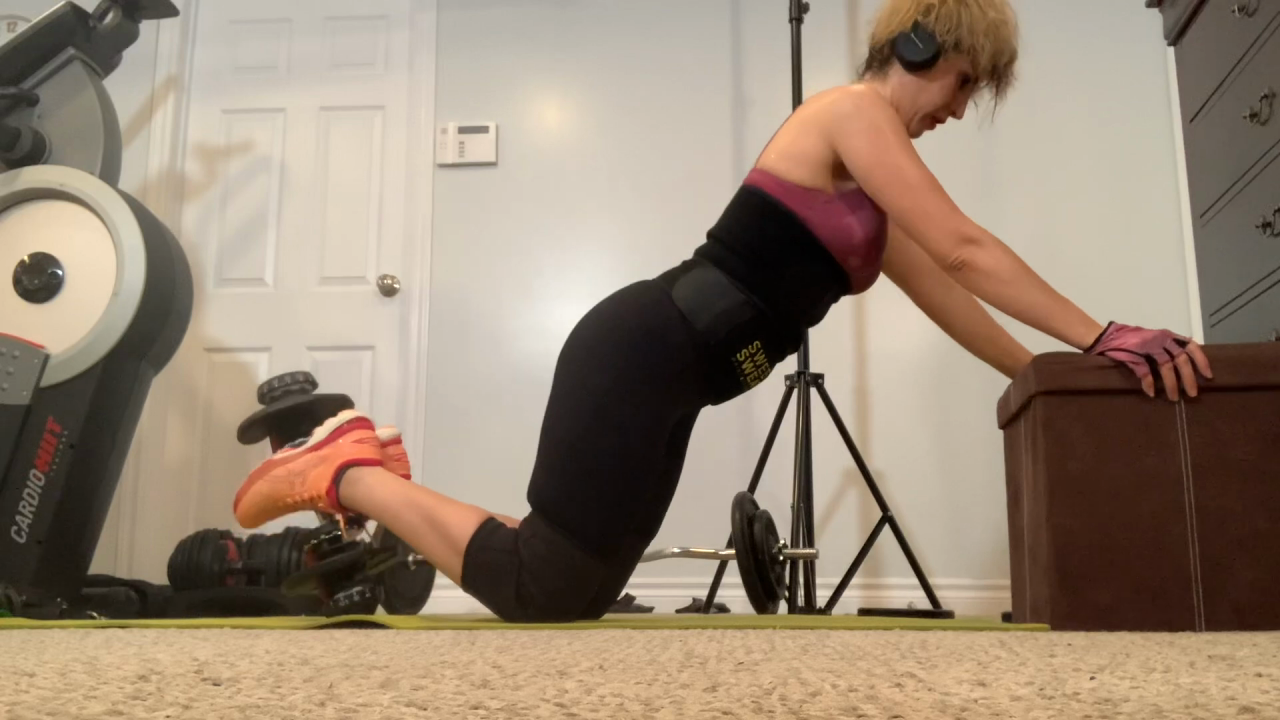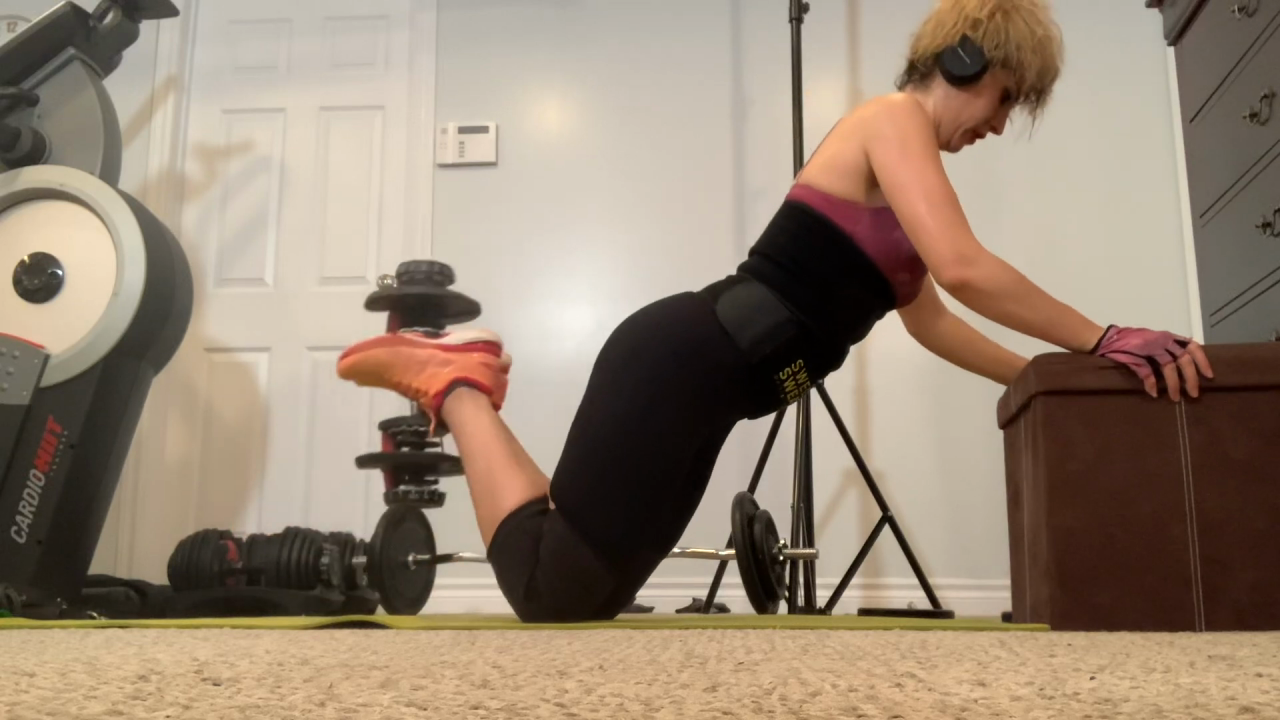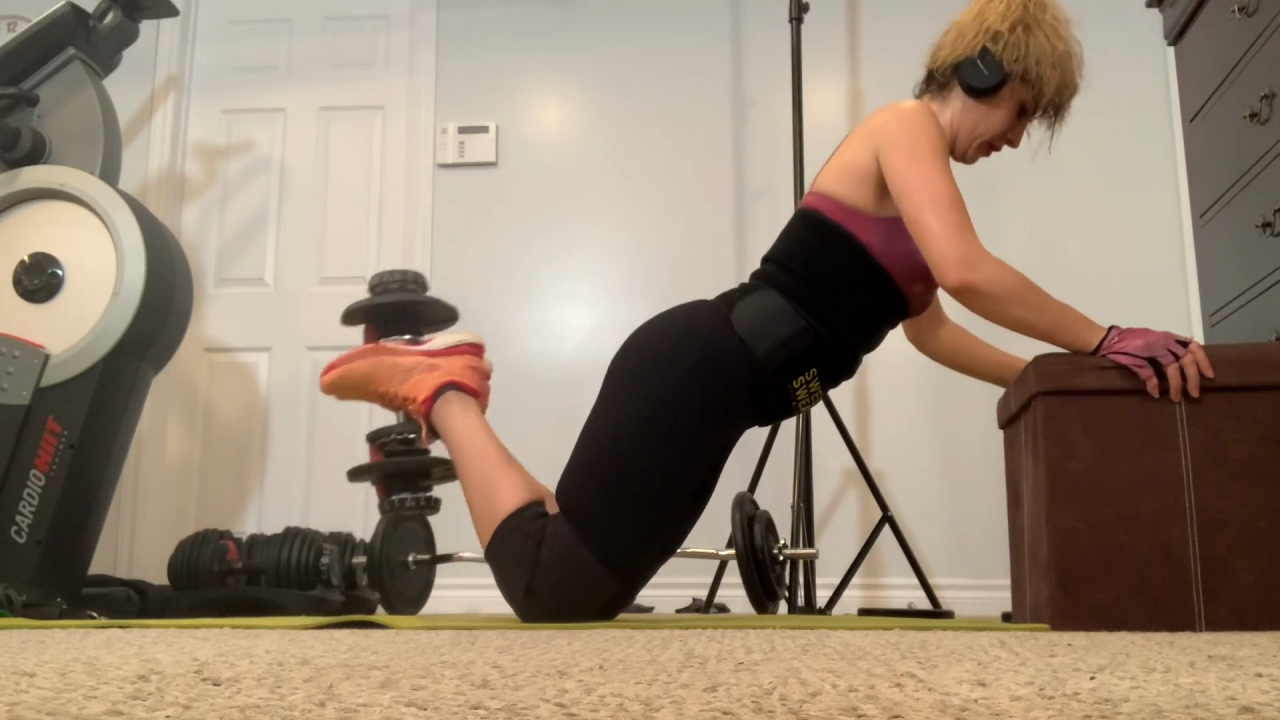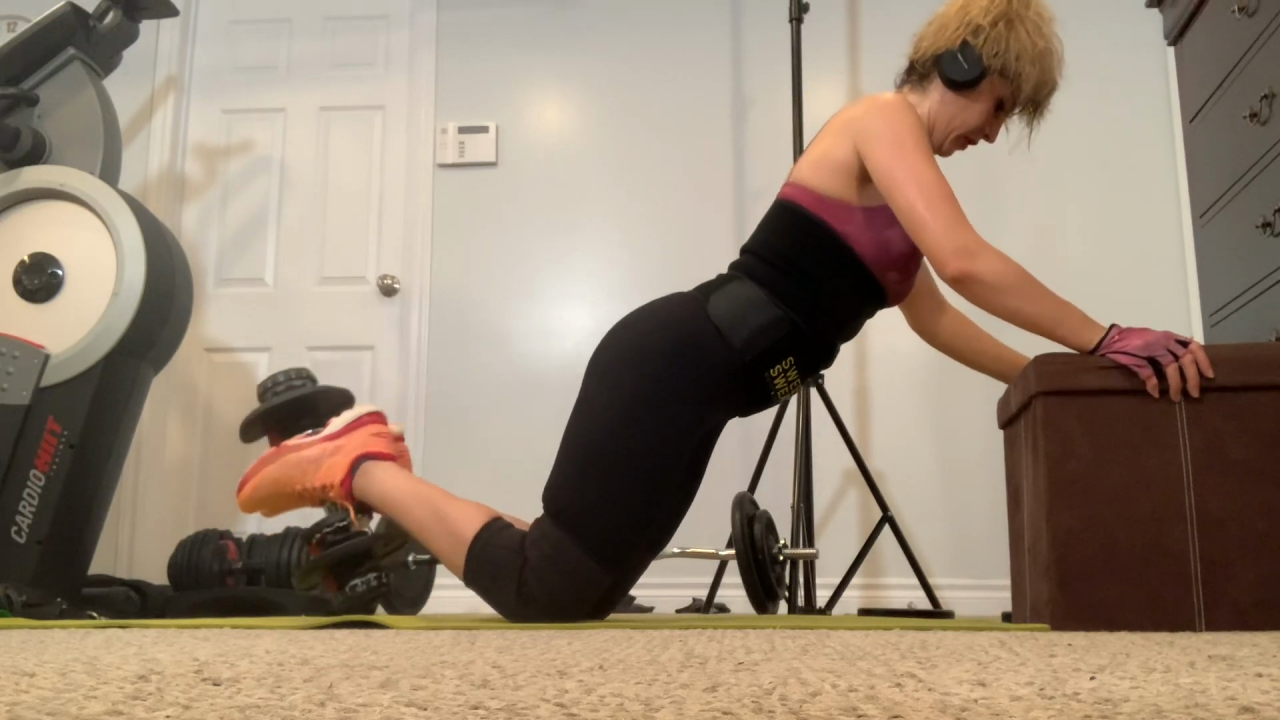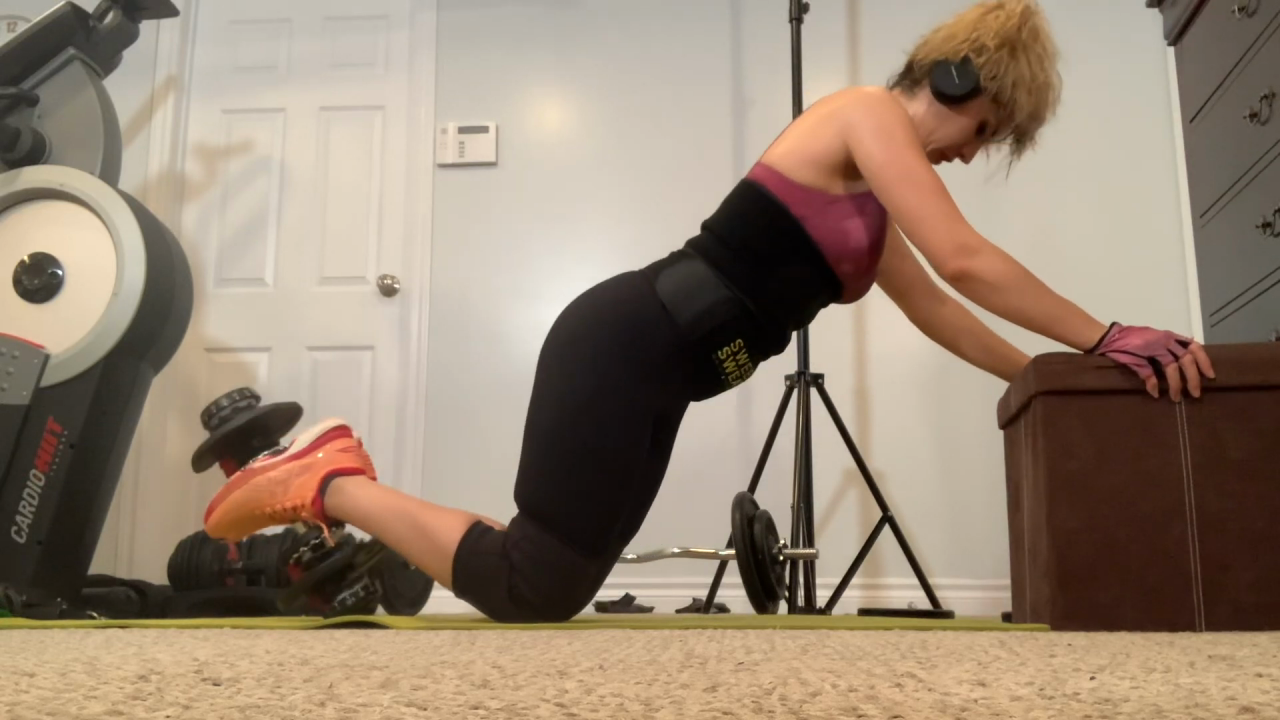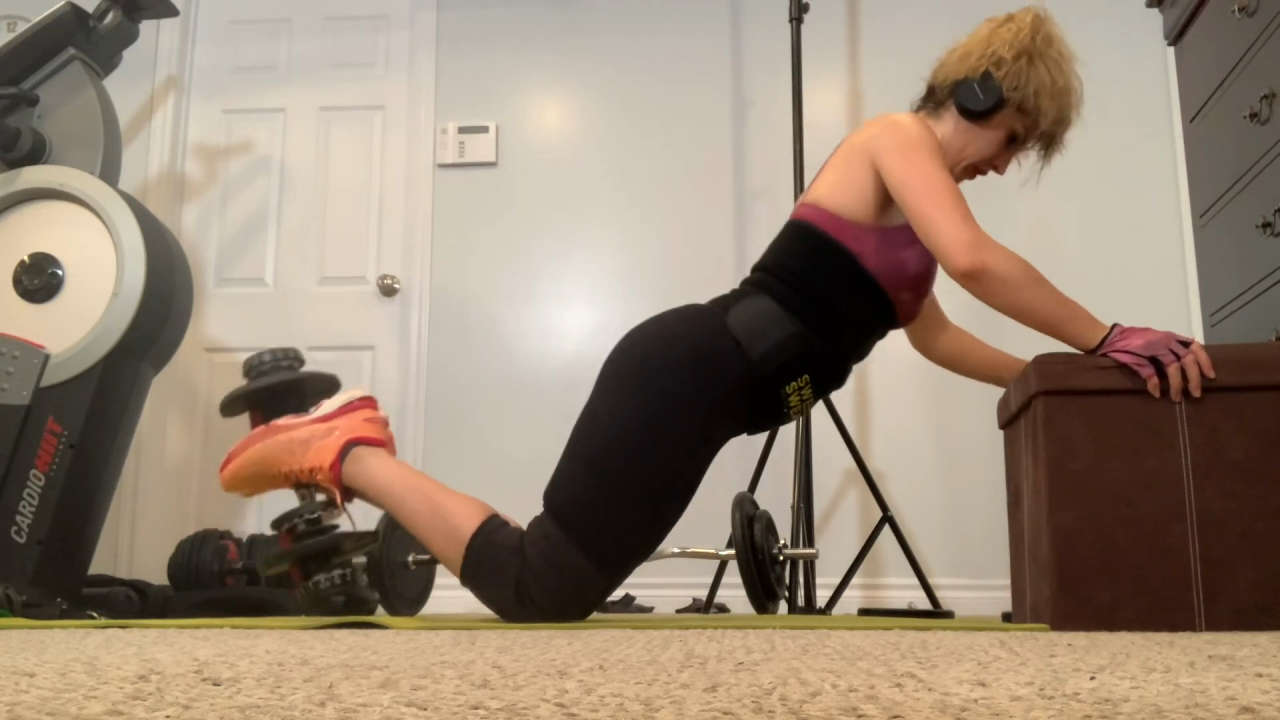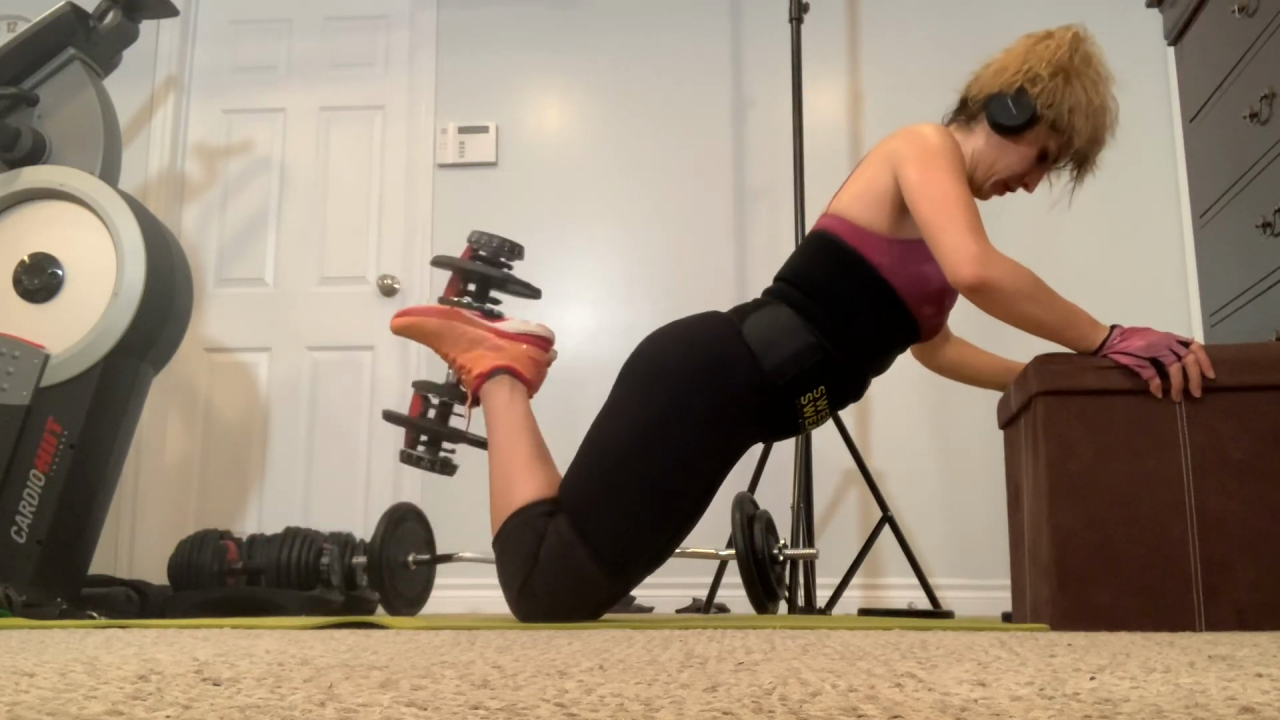
dt=0.7s
person 1, frame 1
left shoulder: (867, 183)
right shoulder: (852, 112)
left elbow: (938, 292)
right elbow: (962, 249)
right wrist: (1101, 336)
left hip: (664, 374)
right hip: (642, 353)
left knee: (574, 593)
right knee: (540, 596)
left ankle: (371, 473)
right ankle: (345, 470)
person 1, frame 2
left shoulder: (902, 170)
right shoulder: (891, 120)
left elbow: (931, 320)
right elbow: (964, 269)
right wrist: (1102, 341)
left hip: (703, 383)
right hip: (679, 364)
left knee: (590, 593)
right knee: (552, 592)
left ankle: (464, 394)
right ankle: (455, 383)
person 1, frame 3
left shoulder: (916, 177)
right shoulder: (904, 126)
left elbow: (929, 328)
right elbow: (967, 272)
right wrist: (1103, 341)
left hip: (712, 385)
right hip: (696, 371)
left knee: (588, 595)
right knee: (555, 592)
left ankle: (449, 394)
right ankle: (441, 389)
person 1, frame 4
left shoulder: (896, 170)
right shoulder: (883, 118)
left elbow: (934, 313)
right elbow: (965, 261)
right wrist: (1104, 340)
left hip: (690, 381)
right hip: (675, 366)
left knee: (577, 590)
right knee: (546, 594)
left ankle: (380, 476)
right ankle: (358, 465)
person 1, frame 5
left shoulder: (869, 197)
right shoulder: (867, 115)
left elbow: (934, 307)
right elbow: (964, 258)
right wrist: (1106, 338)
left hip: (651, 373)
right hip: (623, 346)
left knee: (551, 581)
right knee: (532, 592)
left ankle: (348, 486)
right ankle: (326, 483)
person 1, frame 6
left shoulder: (905, 203)
right shoulder: (896, 139)
left elbow: (933, 333)
right elbow: (975, 261)
right wrist: (1109, 340)
left hip: (696, 387)
right hip: (685, 377)
left knee: (554, 584)
right knee: (539, 590)
left ankle: (360, 460)
right ankle: (345, 452)
person 1, frame 7
left shoulder: (938, 201)
right shoulder: (923, 147)
left elbow: (933, 345)
right elbow: (976, 273)
right wrist: (1106, 340)
left hip: (721, 393)
right hip: (706, 380)
left knee: (576, 582)
right knee: (549, 591)
left ankle: (503, 365)
right ankle: (498, 366)
